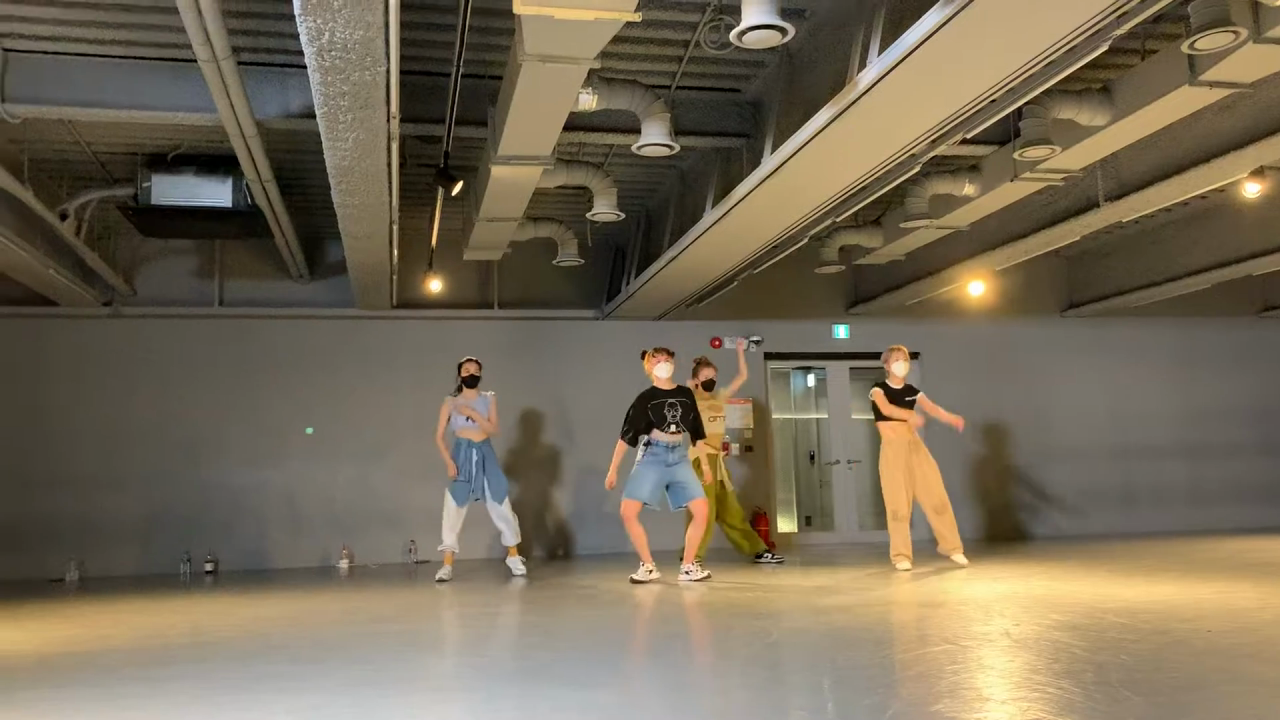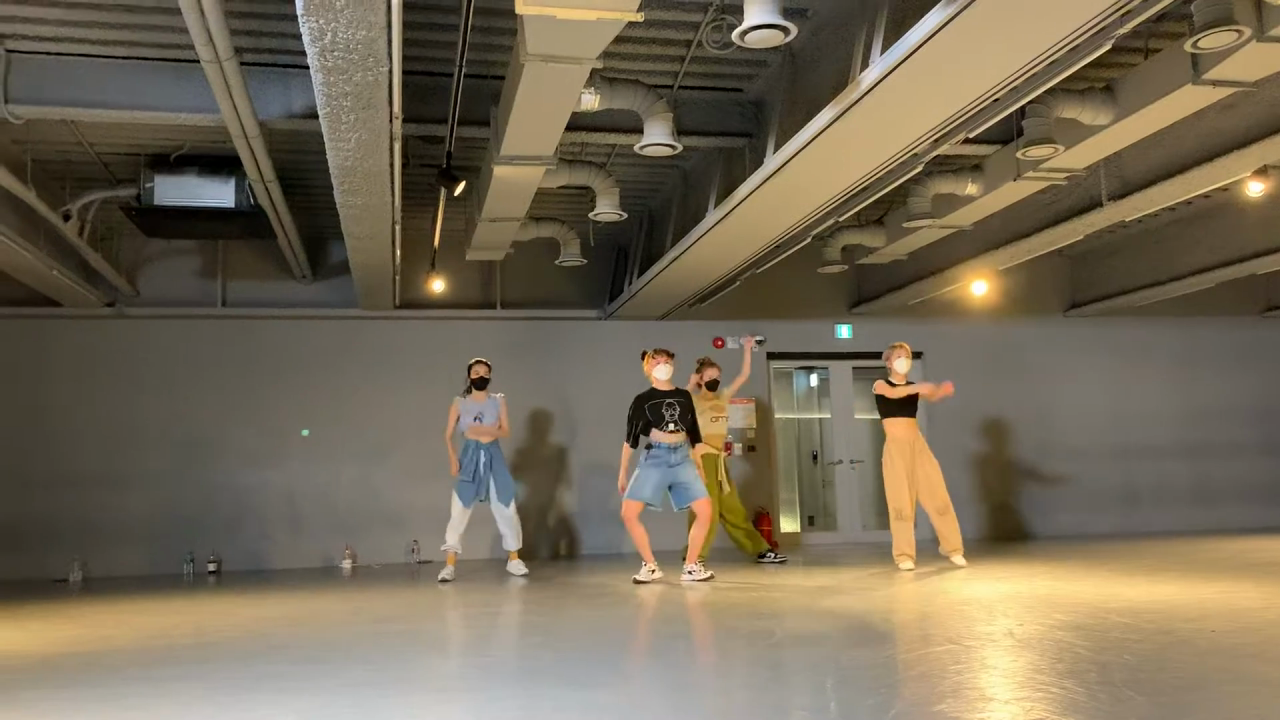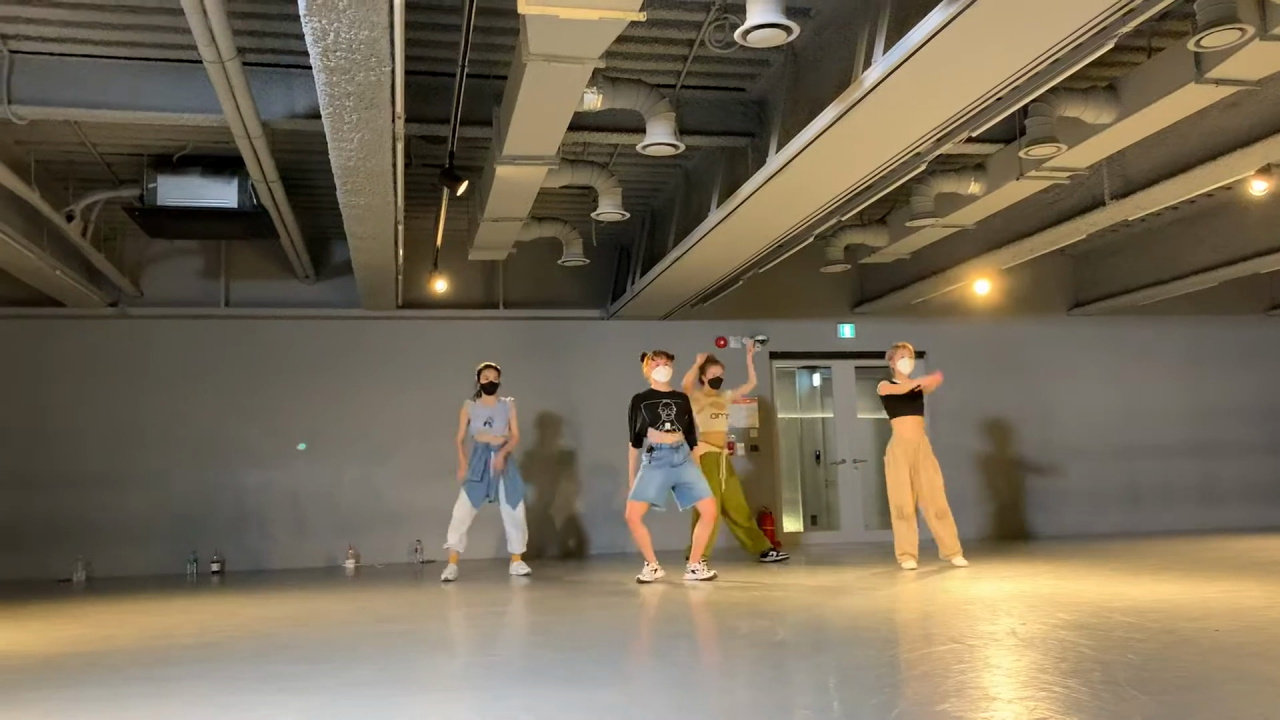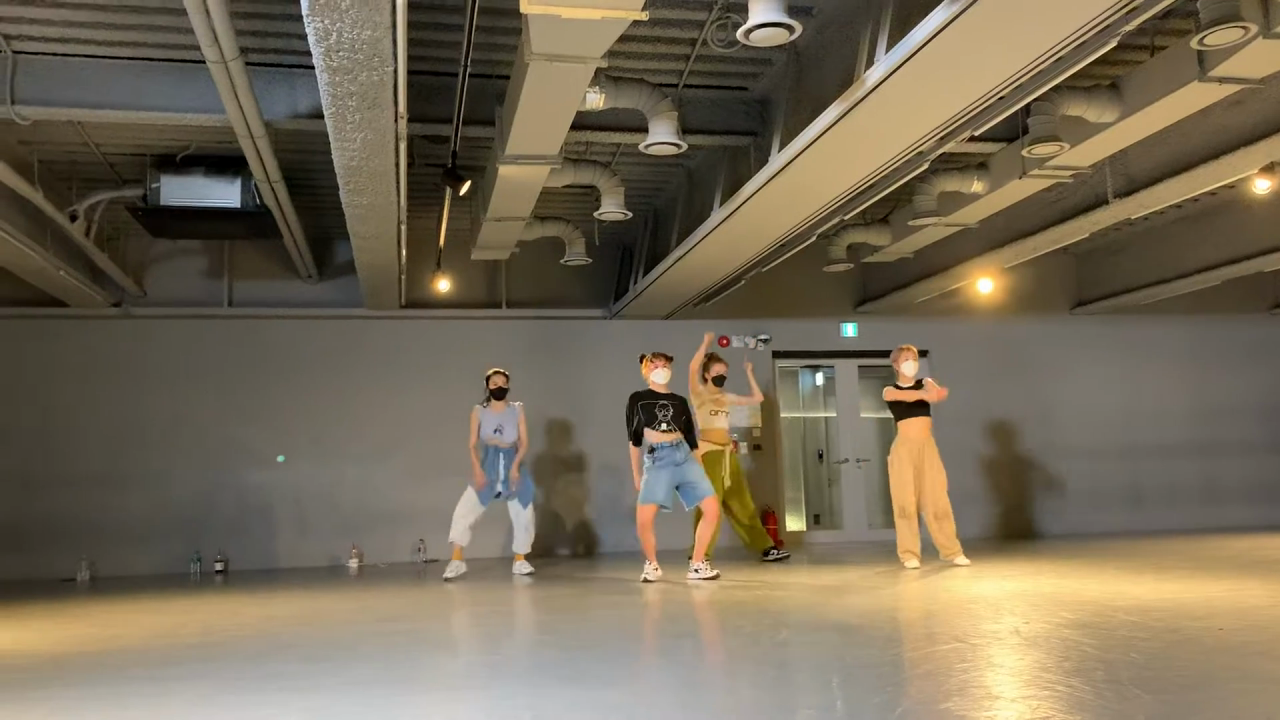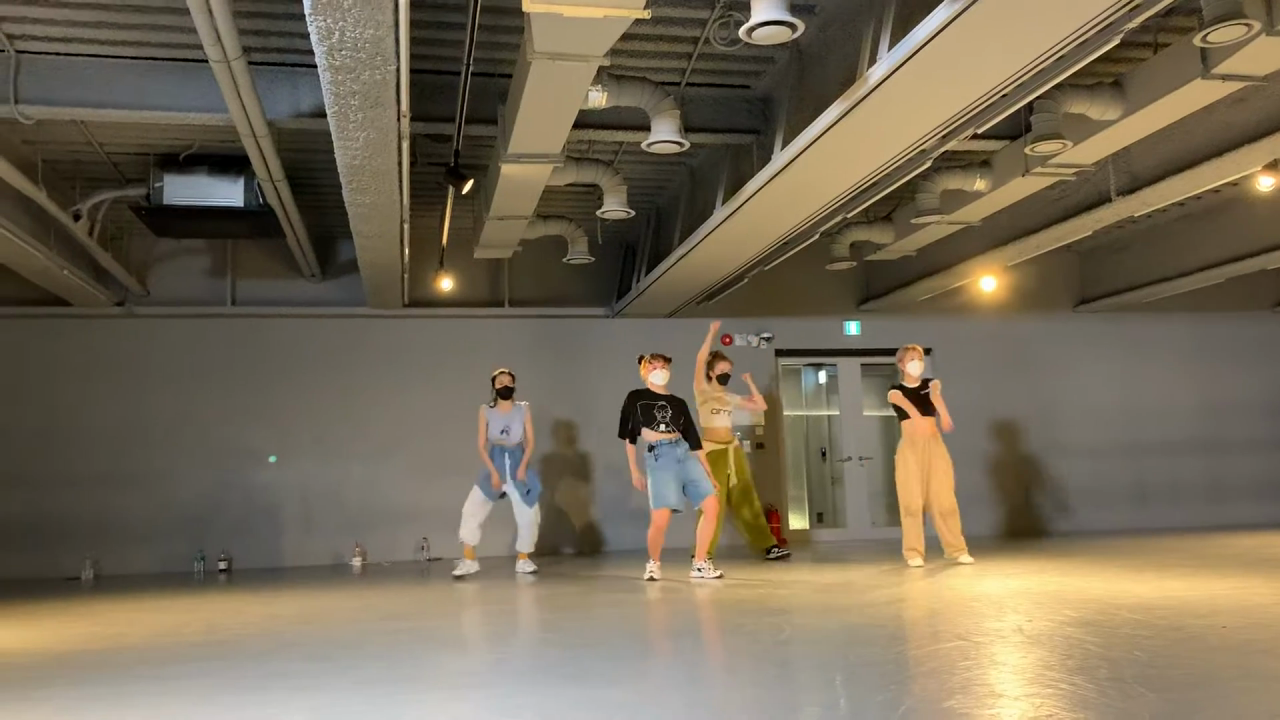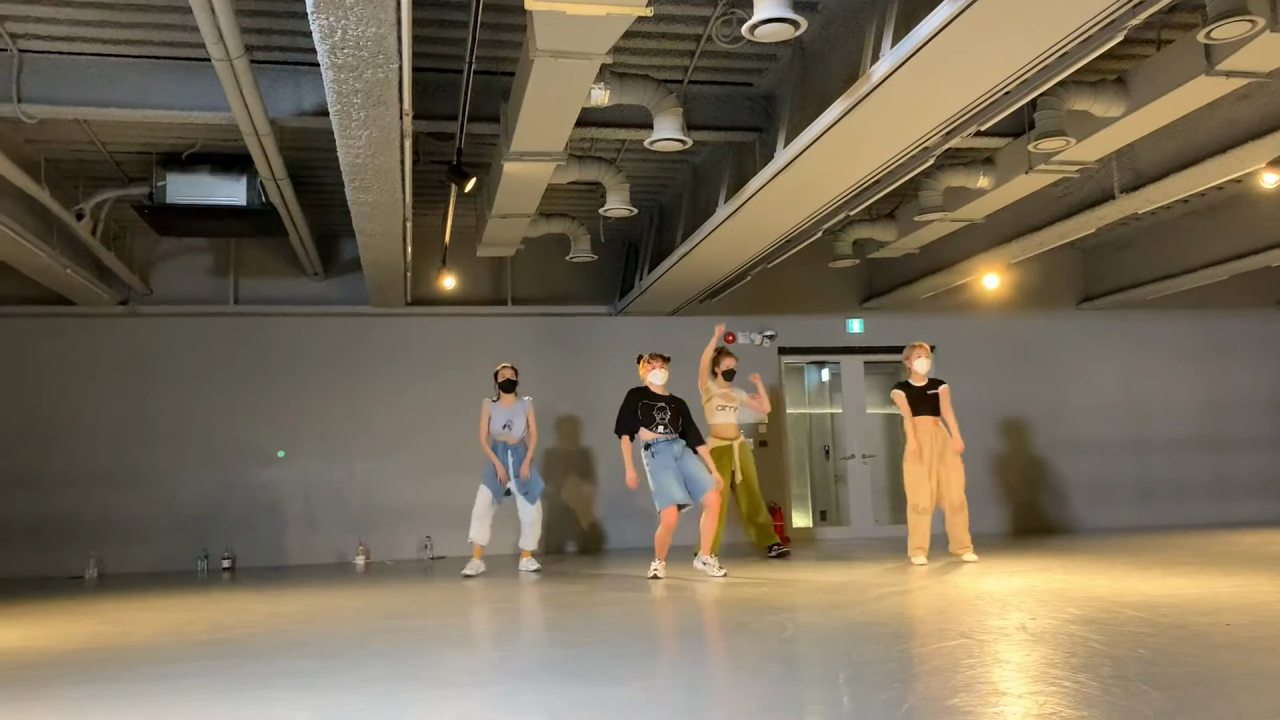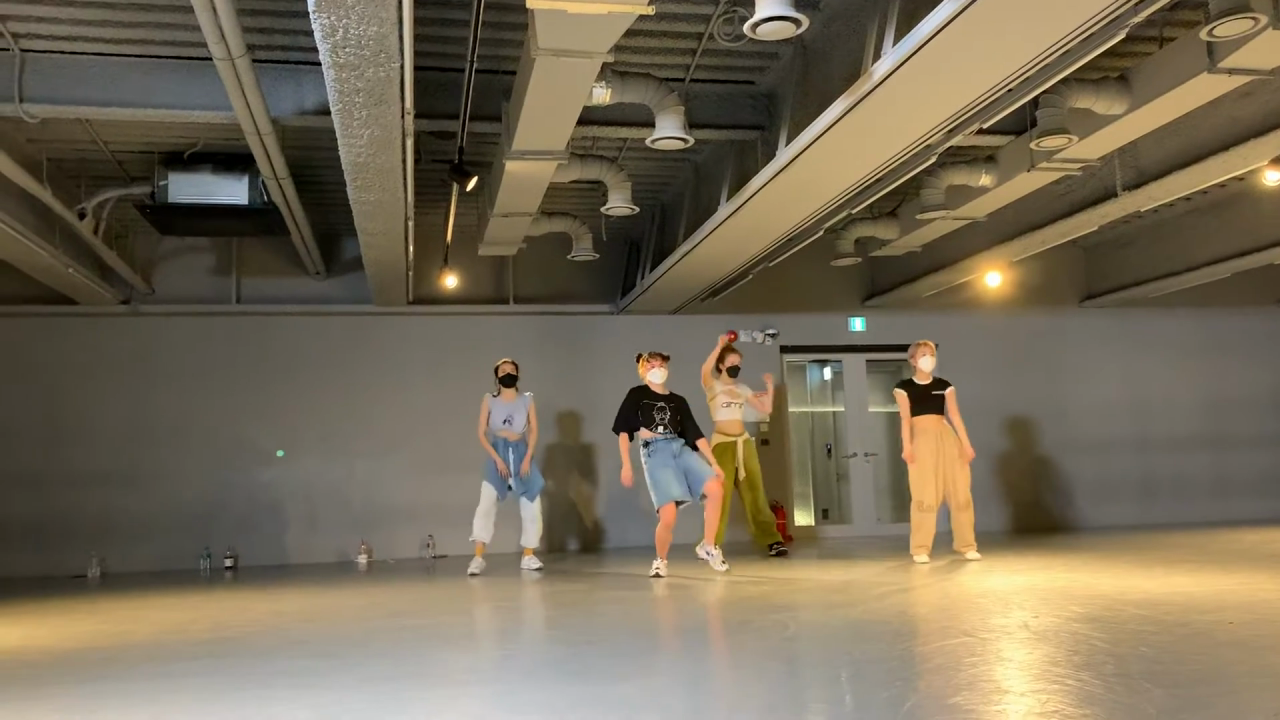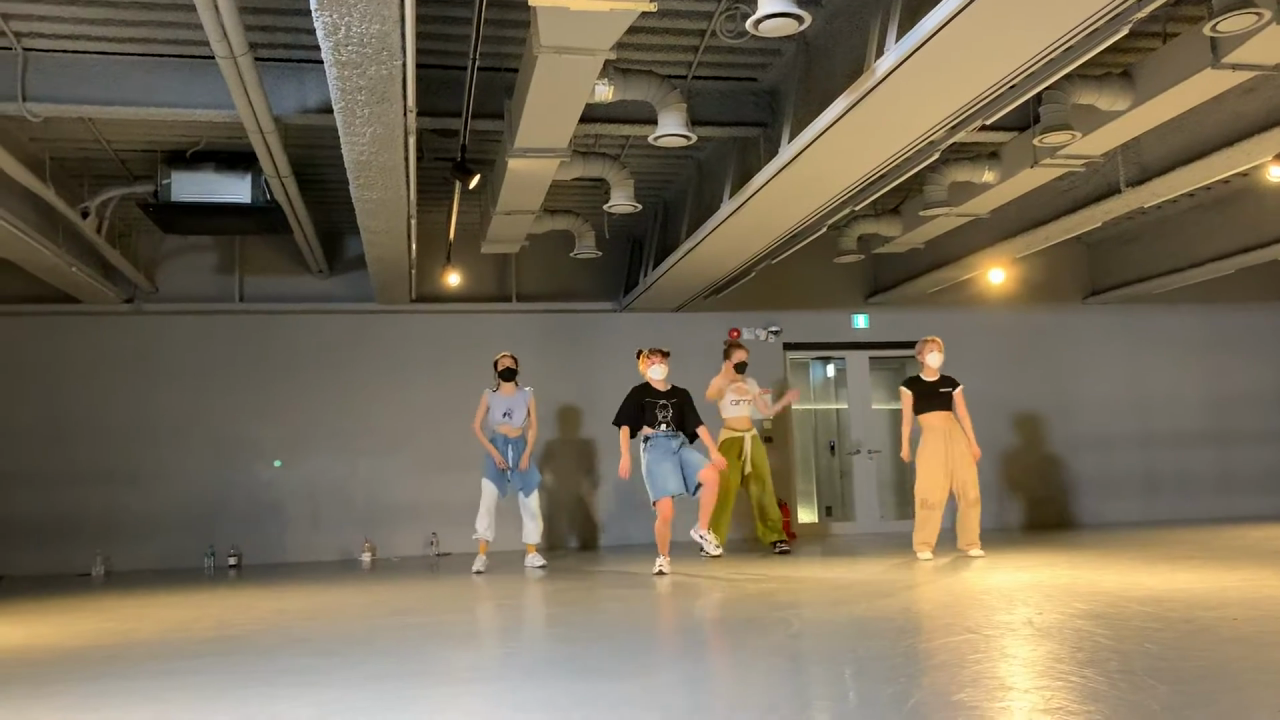
dt=0.1s
person 1, frame 1
left shoulder: (686, 394)
right shoulder: (644, 398)
left elbow: (697, 431)
right elbow: (626, 436)
right wrist: (613, 470)
left hip: (679, 456)
right hip: (652, 456)
left knee: (701, 510)
right knee: (627, 511)
left ankle: (687, 566)
right ankle: (648, 566)
person 1, frame 2
left shoulder: (683, 396)
right shoulder: (643, 400)
left elbow: (694, 434)
right elbow: (630, 437)
left wrist: (699, 466)
right wrist: (623, 472)
left hip: (681, 457)
right hip: (654, 458)
left knee: (705, 511)
right knee: (628, 513)
left ankle: (690, 566)
right ankle: (650, 565)
person 1, frame 3
left shoulder: (682, 399)
right shoulder: (640, 400)
right elbow: (634, 440)
left wrist: (697, 470)
right wrist: (631, 474)
left hip: (683, 457)
right hip: (654, 459)
left knee: (709, 510)
right knee: (632, 515)
left ankle: (694, 566)
right ankle: (652, 566)
person 1, frame 4
left shoulder: (680, 401)
right shoulder: (637, 399)
right elbow: (634, 439)
left wrist: (699, 472)
right wrist: (637, 474)
left hip: (684, 456)
right hip: (657, 459)
left knee: (712, 509)
right knee: (643, 519)
left ankle: (697, 564)
right ankle: (652, 564)
person 1, frame 5
left shoulder: (679, 403)
right shoulder: (635, 398)
left elbow: (693, 438)
right elbow: (628, 436)
left wrist: (708, 474)
right wrist: (635, 470)
left hip: (684, 454)
right hip: (658, 457)
left knee: (712, 507)
right knee: (660, 520)
left ankle: (700, 563)
right ankle: (654, 562)
person 1, frame 6
left shoulder: (678, 404)
right shoulder: (635, 396)
left elbow: (694, 437)
right elbow: (625, 433)
left wrist: (714, 470)
right wrist: (629, 467)
left hip: (681, 451)
right hip: (656, 455)
left knee: (713, 500)
right knee: (670, 519)
left ankle: (705, 556)
right ankle: (659, 561)
person 1, frame 7
left shoulder: (678, 401)
right shoulder: (636, 395)
left elbow: (696, 433)
right elbow: (623, 430)
left wrist: (714, 464)
right wrist: (626, 464)
left hip: (681, 449)
right hip: (654, 452)
left knee: (715, 488)
right knee: (668, 516)
left ankle: (708, 545)
right ankle: (660, 560)
person 1, frame 8
left shoulder: (681, 394)
right shoulder: (639, 393)
left elbow: (696, 424)
right elbow: (625, 425)
left wrist: (714, 451)
right wrist: (625, 455)
left hip: (680, 445)
right hip: (654, 448)
left knee: (711, 476)
right knee: (666, 511)
left ankle: (702, 530)
right ankle: (663, 558)
person 2, frame 1
left shoulder: (720, 397)
right shoulder: (692, 401)
left elbow: (742, 377)
left wrist: (740, 353)
right wrist: (689, 388)
left hip: (717, 458)
right hip: (701, 456)
left knee: (730, 509)
left ankle: (758, 550)
person 2, frame 2
left shoulder: (723, 396)
right shoulder: (695, 400)
left elbow: (744, 374)
left wrist: (747, 350)
right wrist: (690, 383)
left hip: (719, 458)
right hip: (703, 456)
left knee: (733, 508)
left ankle: (760, 550)
right ankle: (695, 554)
person 2, frame 3
left shoulder: (726, 397)
right shoulder: (696, 397)
left elbow: (751, 383)
right elbow: (685, 385)
left wrist: (749, 357)
right wrist: (697, 363)
left hip: (723, 455)
right hip: (705, 454)
left knee: (737, 505)
left ankle: (763, 549)
person 2, frame 4
left shoulder: (728, 397)
right shoulder: (698, 393)
left elbow: (757, 399)
right elbow: (692, 369)
left wrist: (749, 374)
right wrist: (705, 344)
left hip: (728, 452)
right hip: (708, 452)
left knee: (742, 502)
left ankle: (765, 547)
person 2, frame 5
left shoulder: (731, 397)
right shoulder: (703, 391)
left elbow: (761, 407)
right elbow: (700, 362)
left wrist: (750, 384)
right wrist: (711, 335)
left hip: (734, 449)
right hip: (712, 450)
left knee: (747, 499)
right knee: (714, 501)
left ankle: (767, 545)
right ankle: (703, 551)
person 2, frame 6
left shoulder: (738, 393)
right shoulder: (708, 388)
left elbow: (765, 408)
right elbow: (704, 362)
left wrist: (758, 384)
right wrist: (716, 337)
left hip: (740, 446)
right hip: (717, 447)
left knee: (751, 496)
left ankle: (770, 543)
right ankle: (707, 549)
person 2, frame 7
left shoulder: (743, 388)
right shoulder: (713, 384)
left elbow: (766, 409)
right elbow: (705, 371)
left wrist: (769, 387)
right wrist: (719, 348)
left hip: (745, 442)
right hip: (722, 443)
left knee: (755, 492)
left ankle: (772, 540)
person 2, frame 8
left shoulder: (751, 384)
right shoulder: (721, 383)
left elbow: (767, 411)
right elbow: (710, 396)
left wrist: (785, 400)
right wrist: (723, 377)
left hip: (752, 438)
right hip: (730, 439)
left knee: (763, 488)
right knee: (725, 491)
left ankle: (776, 538)
person 3, frame 1
left shoulder: (913, 392)
right shoulder: (878, 390)
left elbow: (932, 409)
right elbow: (886, 408)
left wrist: (951, 418)
right wrist: (909, 415)
left hip: (914, 445)
right hip: (892, 448)
left knee: (935, 495)
right knee: (898, 502)
left ankle: (952, 547)
right ankle: (901, 556)
person 3, frame 2
left shoulder: (915, 388)
right shoulder: (881, 385)
left elbow: (931, 395)
right elbow: (892, 392)
left wrist: (942, 390)
right wrist: (917, 388)
left hip: (917, 444)
right hip: (895, 447)
left knee: (937, 495)
right knee: (901, 502)
left ankle: (953, 548)
right ankle: (904, 556)
person 3, frame 3
left shoulder: (919, 382)
right shoulder: (885, 386)
left elbow: (932, 384)
right elbow: (900, 389)
left wrist: (932, 381)
right wrist: (921, 381)
left hip: (922, 446)
right hip: (899, 447)
left knee: (935, 499)
right knee: (902, 501)
left ankle: (951, 551)
right ankle: (907, 555)
person 3, frame 4
left shoulder: (924, 383)
right shoulder: (890, 390)
left elbow: (935, 391)
right elbow: (905, 396)
left wrist: (938, 392)
right wrist: (924, 393)
left hip: (927, 446)
right hip: (904, 447)
left knee: (937, 500)
right knee: (905, 500)
left ankle: (952, 551)
right ankle: (909, 554)
person 3, frame 5
left shoulder: (930, 383)
right shoulder: (895, 391)
left elbow: (938, 400)
right elbow: (907, 405)
left wrist: (945, 417)
right wrist: (919, 418)
left hip: (934, 443)
right hip: (910, 445)
left knee: (944, 498)
right knee: (912, 500)
left ankle: (956, 549)
right ankle: (913, 552)
person 3, frame 6
left shoulder: (938, 385)
right shoulder: (900, 389)
left elbow: (947, 411)
right elbow: (906, 414)
left wrist: (956, 436)
right wrist: (912, 440)
left hip: (942, 439)
right hip: (918, 442)
left knee: (954, 495)
right knee: (920, 498)
left ankle: (962, 546)
right ankle: (918, 550)
person 3, frame 7
left shoulder: (944, 385)
right shoulder: (904, 387)
left elbow: (954, 415)
right elbow: (905, 417)
left wrist: (966, 443)
right wrist: (906, 445)
left hip: (946, 437)
right hip: (922, 440)
left knee: (960, 493)
right knee: (924, 496)
left ankle: (966, 545)
right ankle: (920, 548)
person 3, frame 8
left shoulder: (951, 383)
right shoulder: (910, 384)
left elbow: (962, 413)
right elbow: (907, 416)
left wrist: (973, 442)
right wrist: (905, 444)
left hip: (955, 435)
right hip: (931, 438)
left knee: (969, 491)
right knee: (930, 493)
left ankle: (970, 543)
right ankle: (924, 545)
person 4, frame 1
left shoulder: (489, 399)
right shoulder: (450, 402)
left elbow: (493, 428)
right elbow: (440, 436)
left wrist: (471, 413)
right wrist: (449, 461)
left hip: (485, 455)
right hip: (462, 455)
left knee: (501, 507)
right knee: (453, 511)
left ankle: (513, 555)
right ankle: (447, 565)
person 4, frame 2
left shoulder: (498, 401)
right shoulder: (460, 403)
left elbow: (505, 431)
right elbow: (448, 435)
left wrist: (487, 429)
right wrist: (453, 460)
left hip: (493, 456)
right hip: (470, 457)
left knee: (506, 509)
right knee: (459, 512)
left ankle: (513, 559)
right ankle: (450, 565)
person 4, frame 3
left shoulder: (508, 405)
right shoulder: (469, 406)
left elbow: (515, 436)
right elbow: (460, 439)
left wrist: (504, 452)
right wrist: (462, 463)
left hip: (503, 460)
right hip: (479, 459)
left knee: (515, 513)
right knee: (462, 512)
left ankle: (516, 561)
right ankle: (452, 564)
person 4, frame 4
left shoulder: (517, 410)
right shoulder: (479, 412)
left elbow: (524, 442)
right elbow: (472, 445)
left wrist: (515, 465)
right wrist: (477, 470)
left hip: (512, 462)
right hip: (488, 462)
left knee: (524, 513)
right knee: (465, 508)
left ankle: (519, 560)
right ankle: (457, 561)
person 4, frame 5
left shoulder: (523, 409)
right shoulder: (486, 411)
left elbow: (530, 440)
right elbow: (481, 445)
left wrist: (523, 465)
right wrist: (493, 471)
left hip: (517, 461)
right hip: (494, 461)
left knee: (529, 513)
right knee: (473, 506)
left ankle: (522, 559)
right ankle: (469, 559)
person 4, frame 6
left shoulder: (526, 404)
right shoulder: (489, 405)
left elbow: (533, 435)
right elbow: (483, 438)
left wrist: (527, 462)
right wrist: (498, 464)
left hip: (521, 457)
right hip: (497, 457)
left knee: (531, 510)
right knee: (482, 506)
left ankle: (526, 557)
right ankle: (477, 559)
person 4, frame 7
left shoulder: (527, 400)
right shoulder: (489, 400)
left elbow: (533, 431)
right elbow: (481, 432)
left wrist: (528, 458)
right wrist: (496, 457)
left hip: (520, 453)
right hip: (498, 453)
left knee: (531, 507)
right knee: (487, 502)
left ankle: (528, 556)
right ankle: (478, 557)
person 4, frame 8
left shoulder: (527, 394)
right shoulder: (489, 395)
left elbow: (533, 426)
right elbow: (477, 426)
left wrist: (527, 453)
right wrist: (493, 452)
left hip: (520, 449)
right hip: (497, 449)
left knee: (530, 503)
right knee: (488, 499)
left ankle: (531, 553)
right ankle: (482, 555)
